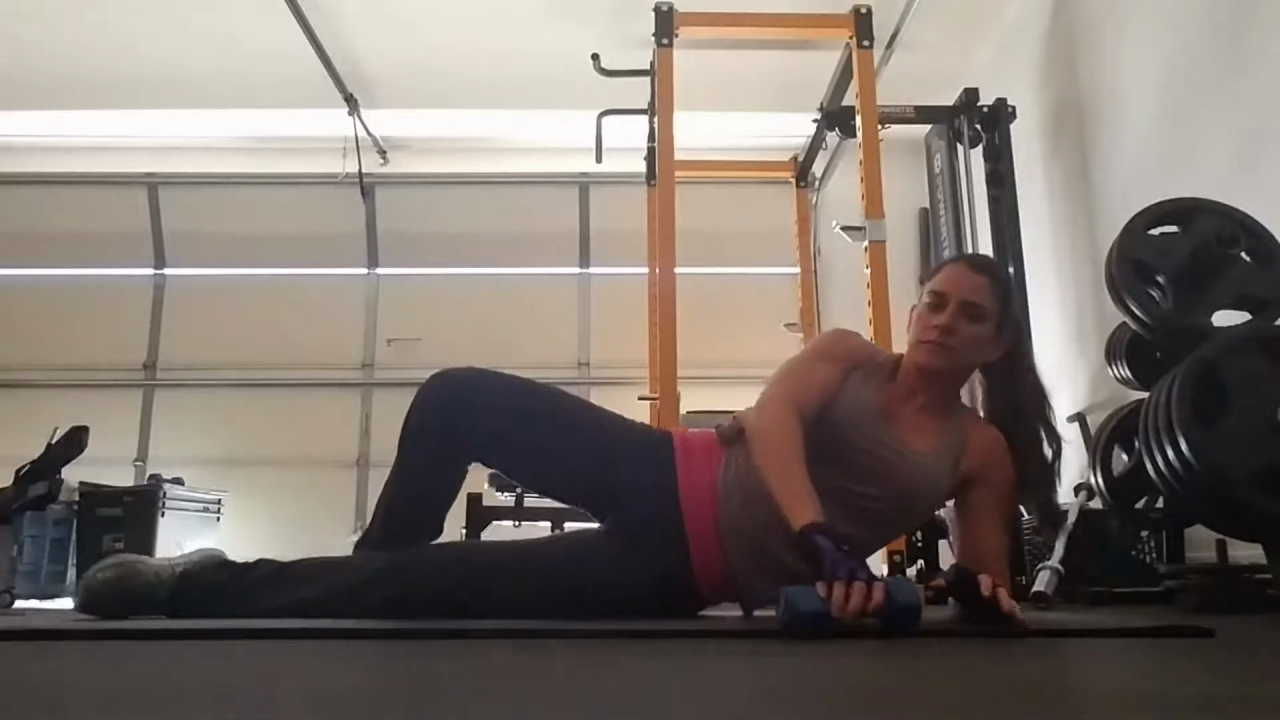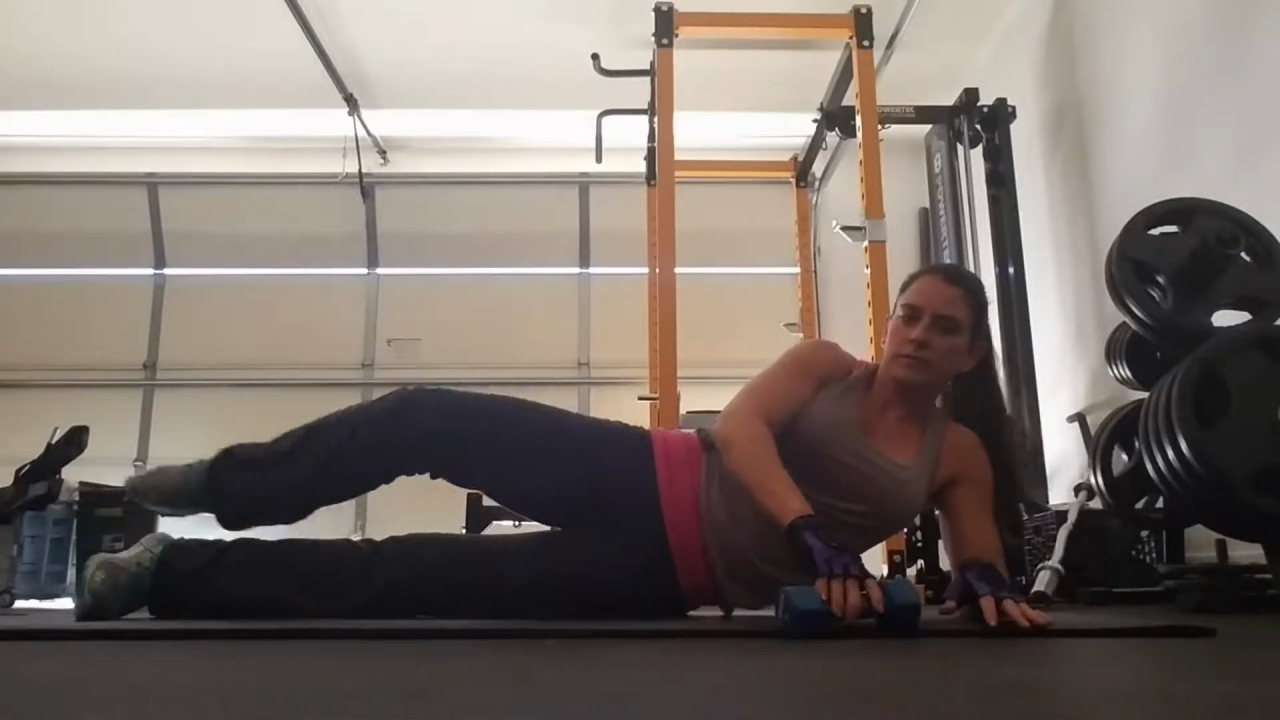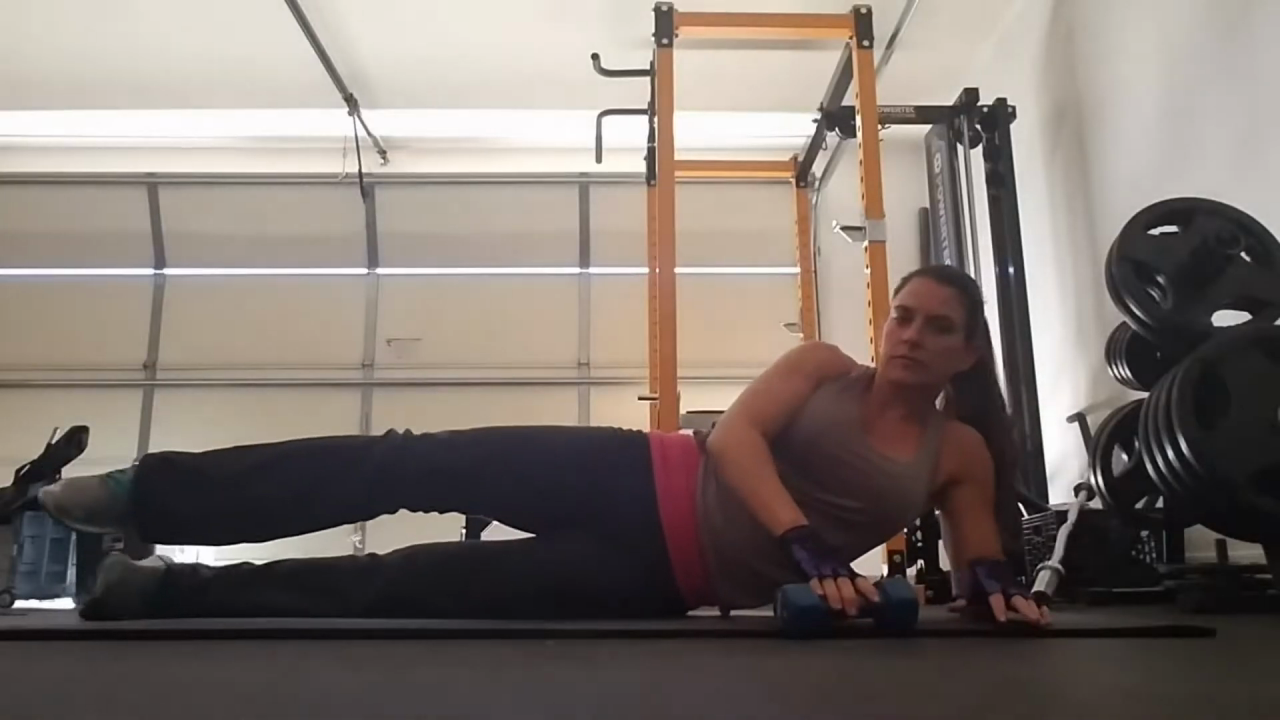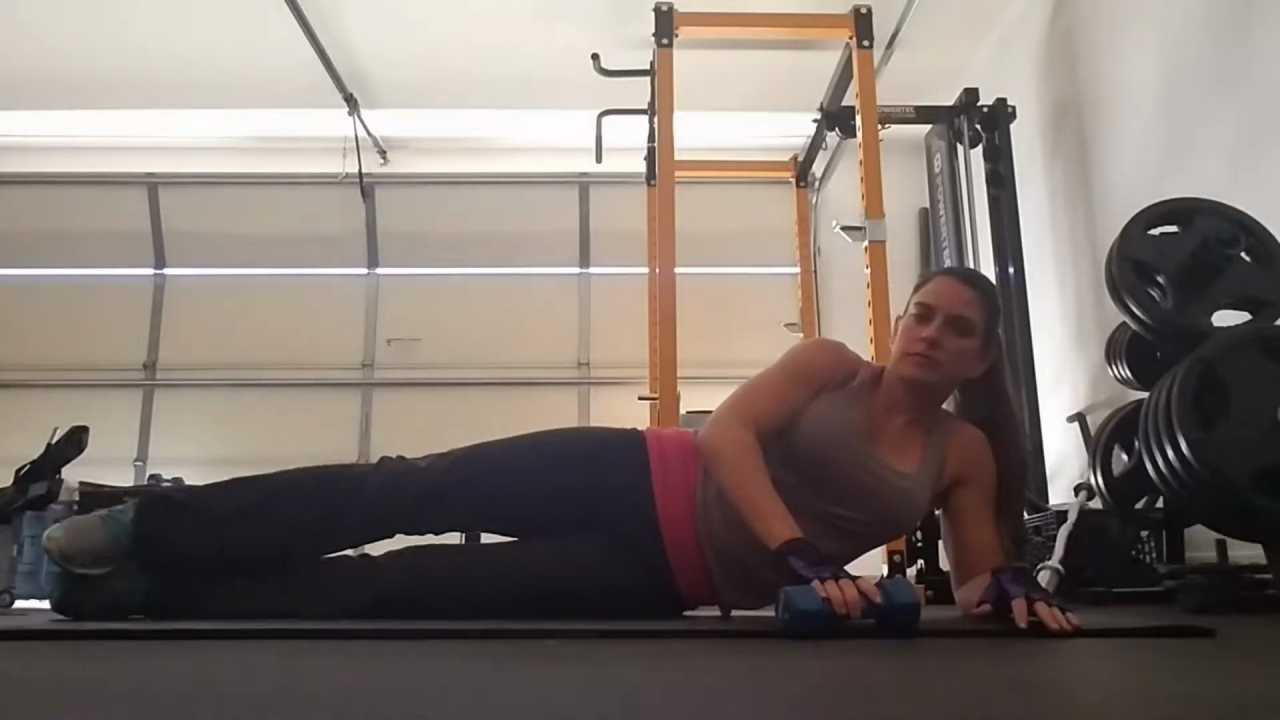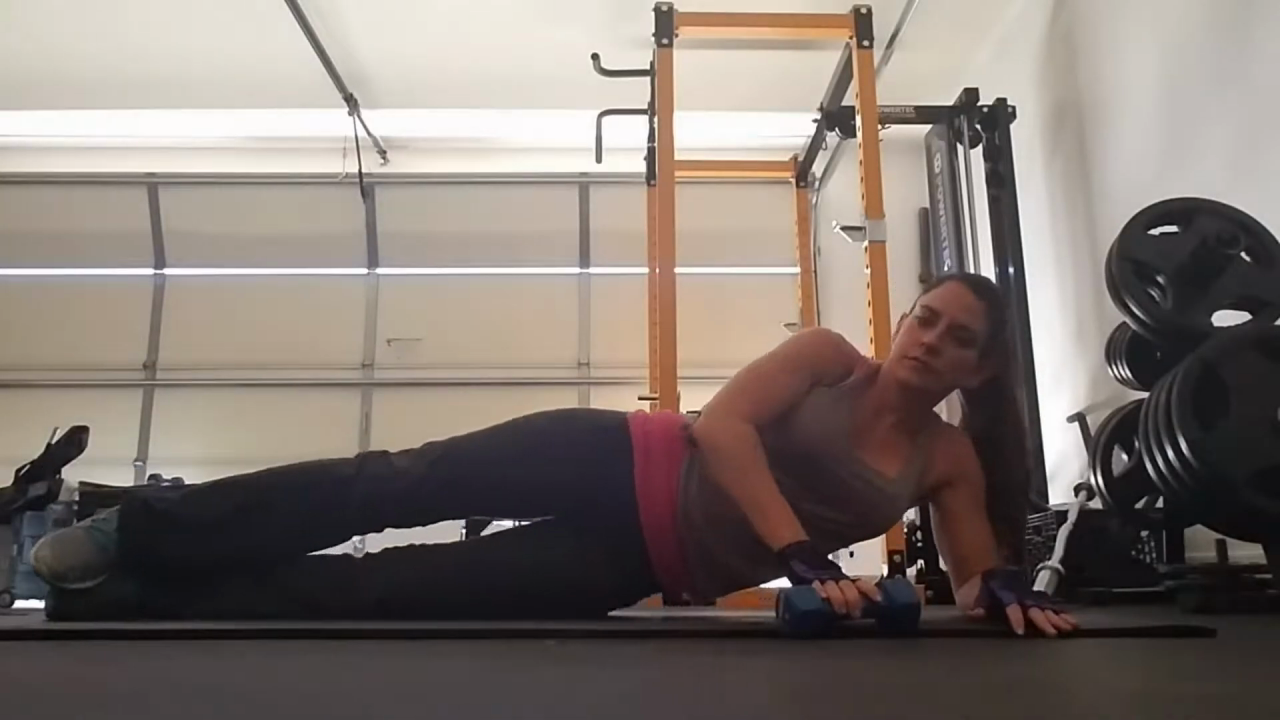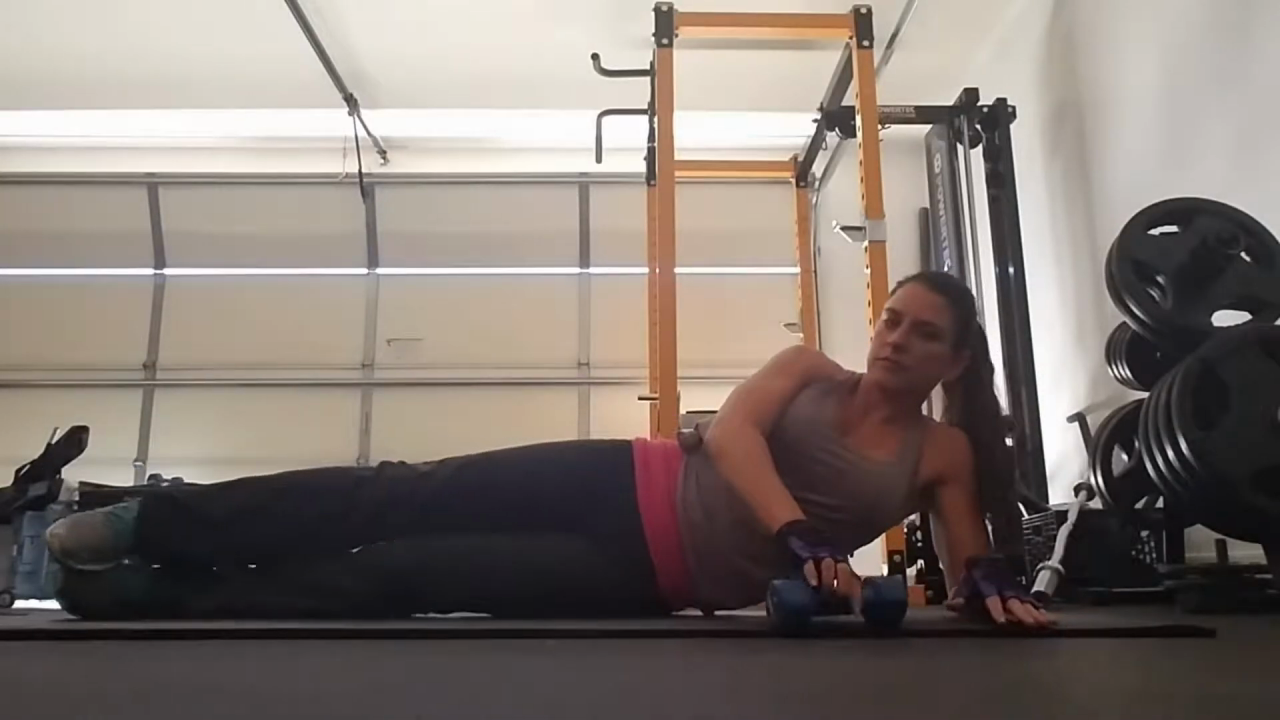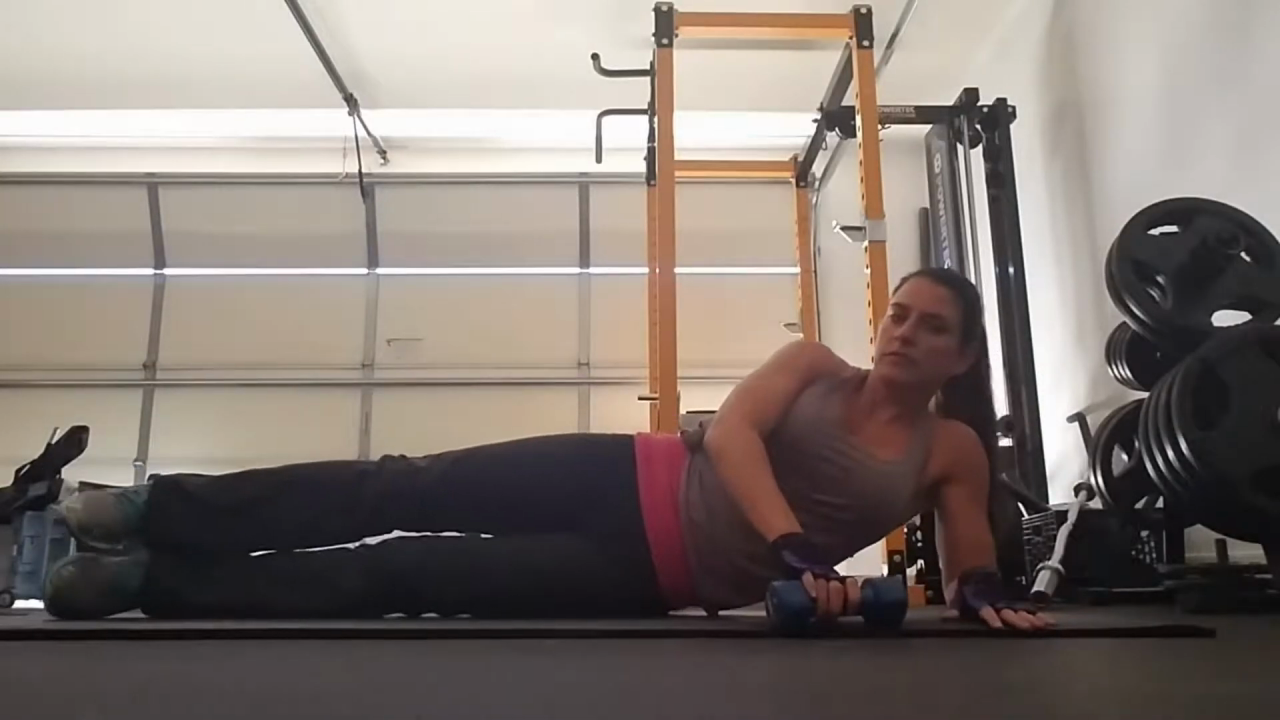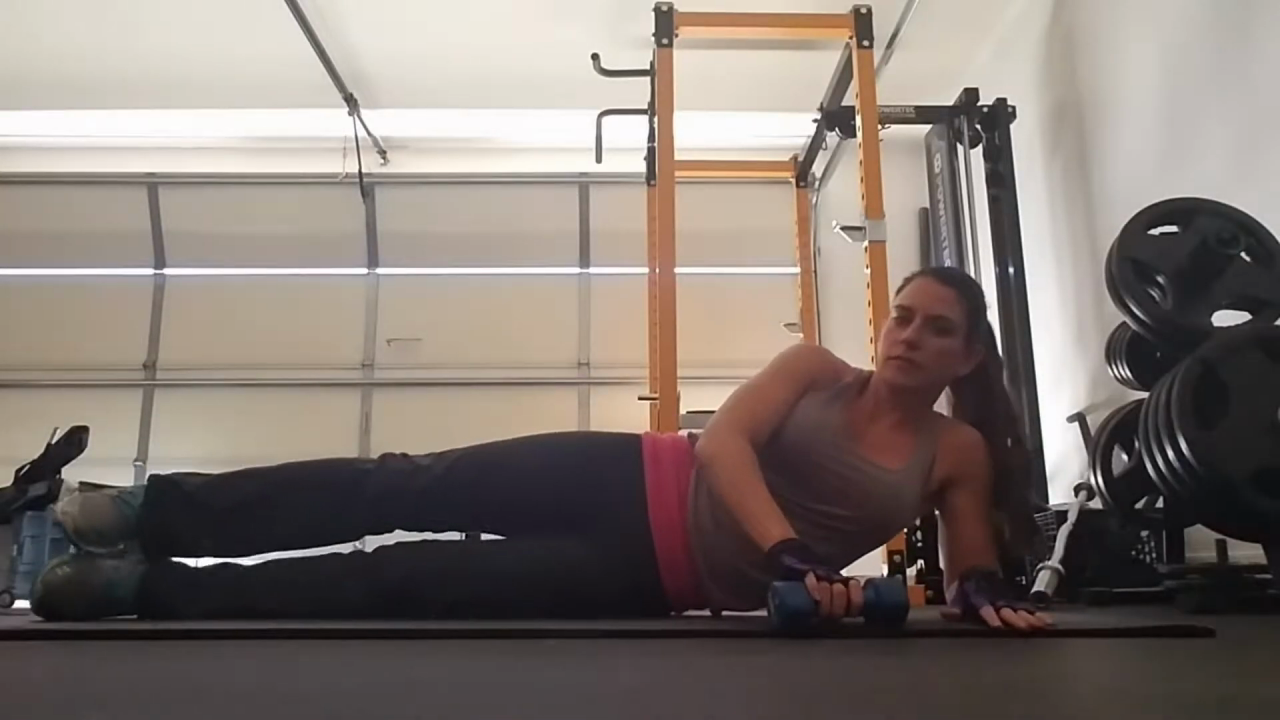
dt=0.4s
person 1, frame 1
left shoulder: (981, 452)
right shoulder: (847, 354)
left elbow: (983, 571)
right elbow: (771, 421)
left wrist: (987, 588)
right wrist: (817, 532)
left hip: (686, 576)
right hip: (667, 479)
left knee: (447, 583)
right knee: (459, 399)
left ankle: (200, 592)
right ankle: (378, 568)
person 1, frame 2
left shoulder: (960, 456)
right shoulder: (825, 365)
left elbow: (980, 567)
right elbow: (739, 426)
left wrist: (984, 585)
right wrist: (810, 536)
left hip: (662, 576)
right hip: (645, 476)
left knee: (416, 577)
right knee: (424, 418)
left ankle: (177, 573)
right ankle: (224, 489)
person 1, frame 3
left shoulder: (961, 455)
right shoulder: (825, 365)
left elbow: (980, 567)
right elbow: (734, 434)
left wrist: (995, 584)
right wrist: (804, 543)
left hip: (663, 583)
right hip: (642, 483)
left knee: (418, 584)
right knee: (414, 465)
left ankle: (166, 591)
right ankle: (146, 492)
person 1, frame 4
left shoulder: (964, 455)
right shoulder: (831, 364)
left elbow: (979, 576)
right elbow: (726, 431)
left wrist: (1010, 586)
right wrist: (799, 554)
left hip: (664, 580)
right hip: (639, 482)
left knee: (412, 588)
right knee: (414, 490)
left ankle: (156, 590)
right ankle: (146, 528)
person 1, frame 5
left shoulder: (950, 461)
right shoulder: (825, 355)
left elbow: (974, 576)
right elbow: (722, 424)
left wrist: (1004, 591)
right wrist: (801, 556)
left hip: (642, 563)
right hip: (619, 464)
left knee: (402, 587)
right knee: (403, 482)
left ankle: (141, 597)
right ankle: (132, 536)
person 1, frame 6
left shoulder: (945, 456)
right shoulder: (809, 369)
left elbow: (966, 566)
right elbow: (729, 430)
left wrist: (989, 584)
right wrist: (800, 538)
left hip: (651, 582)
right hip: (628, 483)
left knee: (410, 575)
right knee: (409, 496)
left ankle: (157, 593)
right ankle: (149, 523)
person 1, frame 7
left shoulder: (953, 452)
right shoulder: (815, 363)
left elbow: (970, 574)
right elbow: (731, 430)
left wrist: (983, 595)
right wrist: (794, 549)
left hip: (649, 581)
right hip: (632, 481)
left knee: (411, 572)
right knee: (414, 489)
left ankle: (156, 580)
right ankle: (158, 513)
person 1, frame 8
left shoulder: (958, 454)
right shoulder: (817, 369)
left elbow: (972, 575)
right elbow: (723, 442)
left wrist: (985, 596)
right wrist: (789, 554)
left hip: (653, 581)
right hip: (634, 482)
left knee: (407, 580)
right knee: (410, 487)
left ankle: (154, 589)
right ankle: (154, 512)
